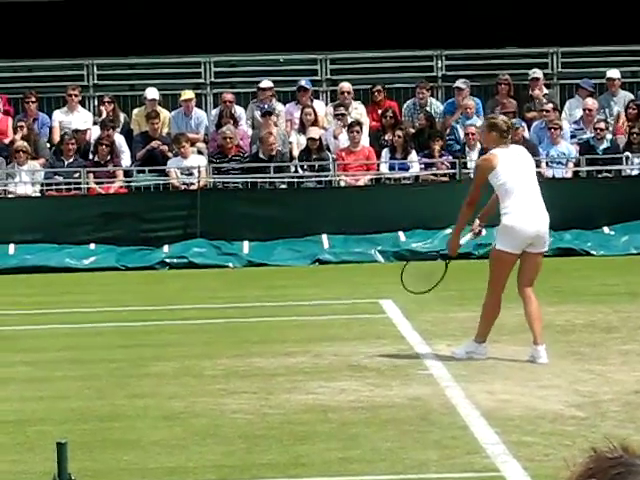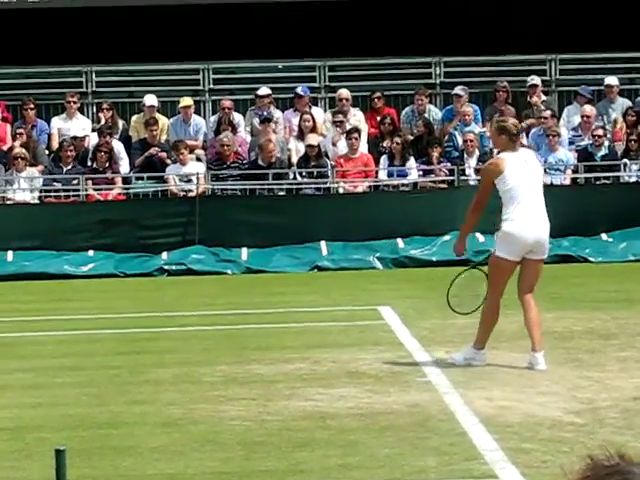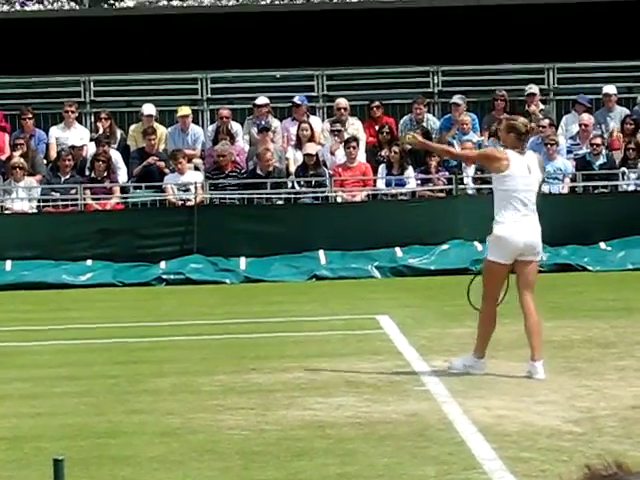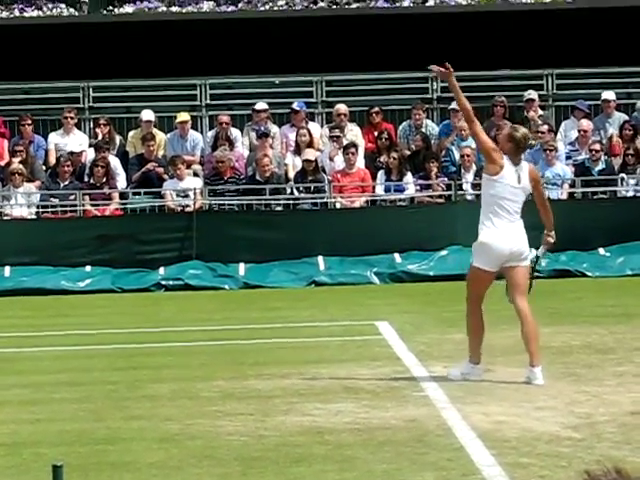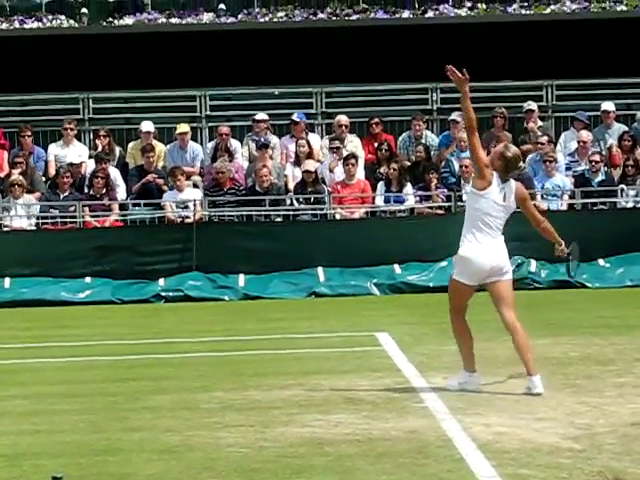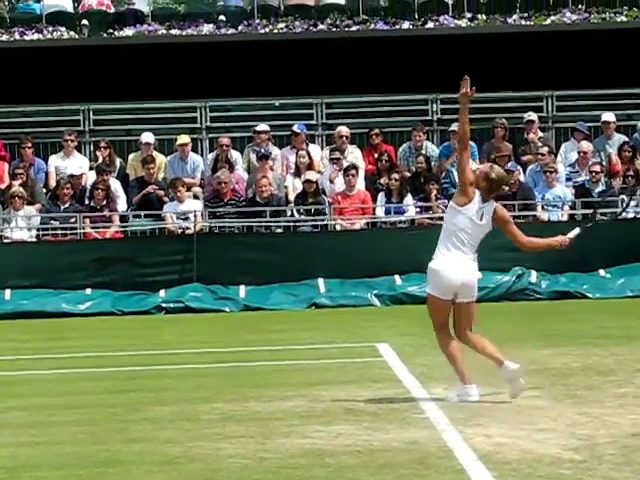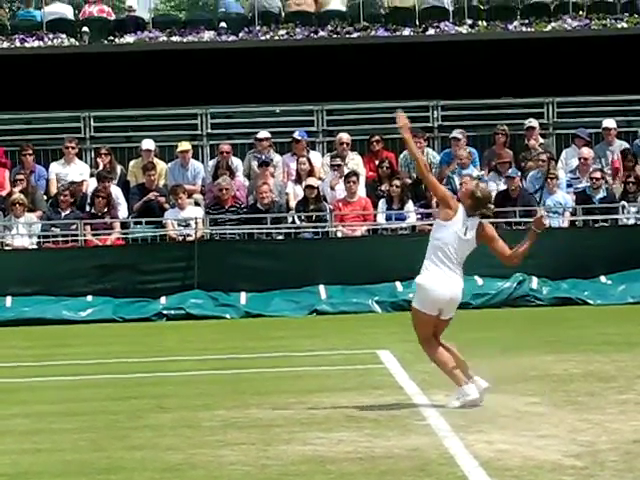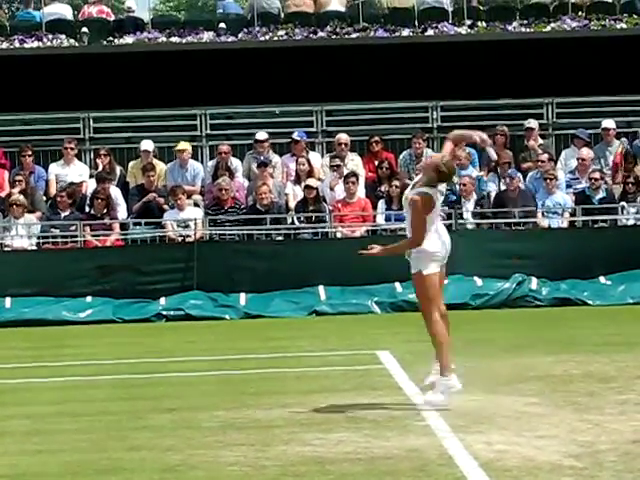
dt=0.2s
person 1, frame 1
left shoulder: (487, 161)
right shoulder: (522, 152)
left elbow: (470, 203)
left wrist: (455, 236)
right wrist: (482, 219)
left hip: (516, 225)
right hip: (541, 223)
left knee: (494, 289)
right knee: (526, 289)
left ankle: (478, 344)
right ankle: (539, 348)
person 1, frame 2
left shoulder: (495, 165)
right shoulder: (532, 156)
left elbow: (477, 207)
left wrist: (461, 238)
left hip: (516, 232)
right hip: (541, 230)
left knee: (493, 295)
right knee: (526, 295)
left ankle: (477, 351)
right ankle: (537, 354)
person 1, frame 3
left shoulder: (499, 157)
right shoulder: (537, 161)
left elbow: (457, 153)
left wrist: (424, 144)
left hip: (507, 235)
right hip: (532, 235)
left knee: (489, 302)
right knee: (527, 300)
left ankle: (477, 359)
right ankle: (536, 363)
person 1, frame 4
left shoulder: (495, 161)
right shoulder: (531, 172)
left elbow: (471, 120)
right elbow: (543, 206)
left wrist: (453, 84)
right wrist: (550, 231)
left hip: (491, 245)
right hip: (518, 243)
left knee: (473, 304)
right knee: (521, 305)
left ankle: (473, 365)
right ankle: (535, 369)
person 1, frame 5
left shoulder: (484, 176)
right shoulder: (518, 190)
left elbow: (472, 131)
right elbow: (539, 222)
left wrist: (464, 92)
right wrist: (559, 244)
left hip: (472, 257)
right hip: (498, 258)
left knee: (457, 314)
right knee: (510, 319)
left ankle: (470, 374)
right ankle: (533, 378)
person 1, frame 6
left shoulder: (466, 193)
right shoulder: (498, 212)
left elbow: (463, 147)
right elbow: (524, 243)
left wrist: (464, 105)
right wrist: (558, 241)
left hip: (443, 271)
right hip: (468, 274)
left knee: (442, 330)
right knee: (465, 332)
left ankle: (467, 387)
right ankle: (506, 365)
person 1, frame 7
left shoulder: (451, 208)
right shoulder: (483, 227)
left elbow: (425, 172)
right elbow: (511, 258)
left wrist: (406, 134)
right wrist: (533, 233)
left hip: (431, 286)
right hip: (454, 289)
left knee: (427, 342)
right knee: (435, 340)
left ankle: (467, 387)
right ankle: (471, 380)
person 1, frame 8
left shoulder: (420, 198)
right shoulder: (430, 178)
left elbow: (415, 242)
right elbow: (451, 138)
left wrist: (383, 251)
left hip: (426, 251)
right hip: (437, 245)
left knee: (431, 314)
right knee: (436, 308)
left ankle: (446, 377)
right ankle: (443, 369)
